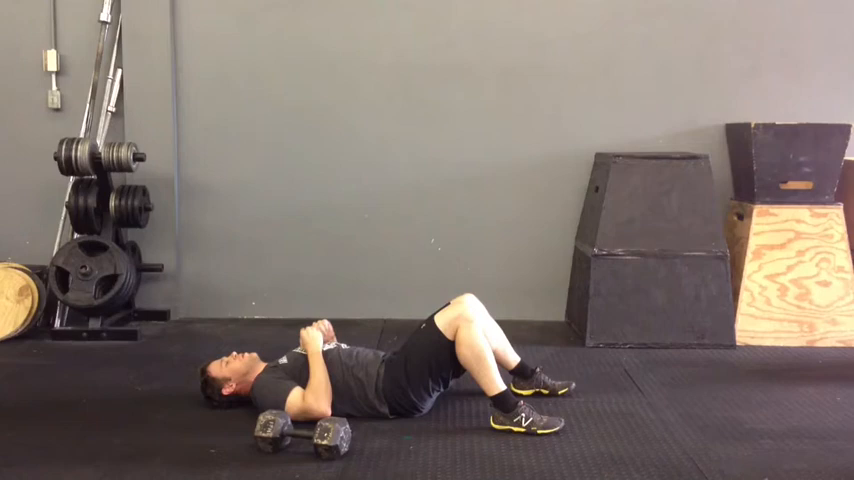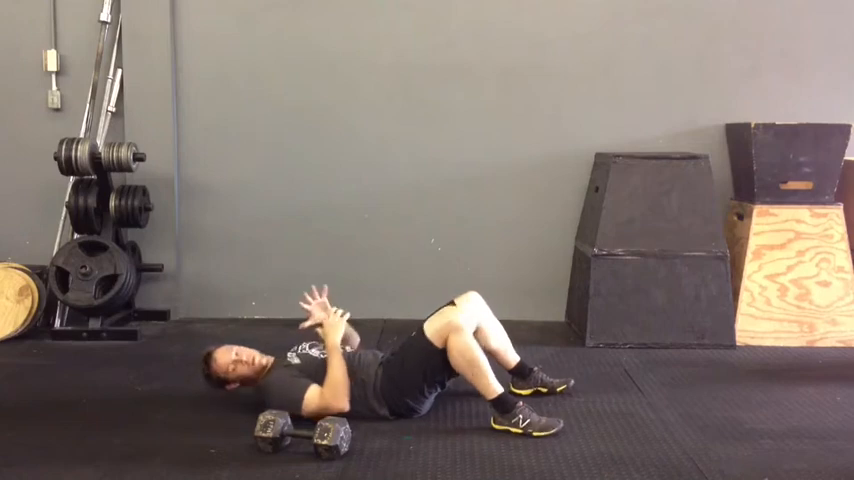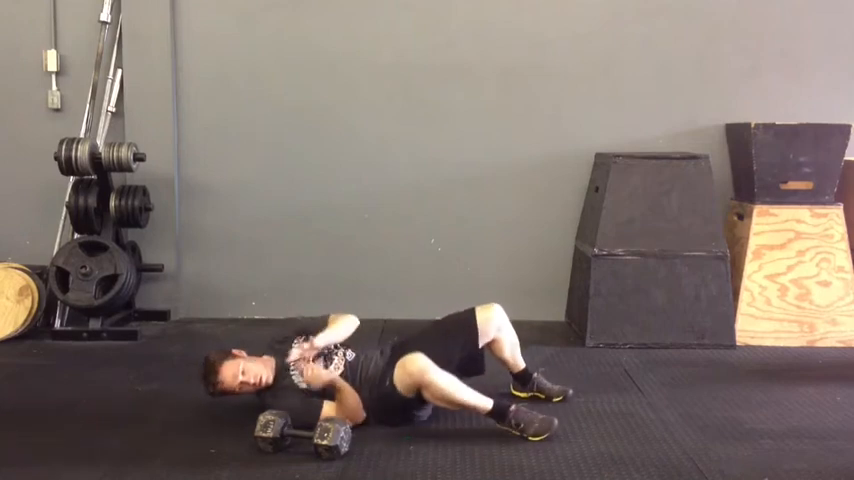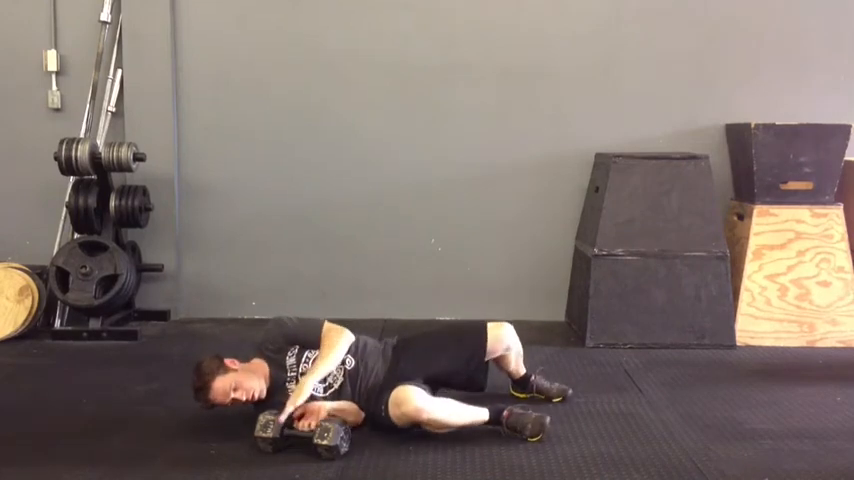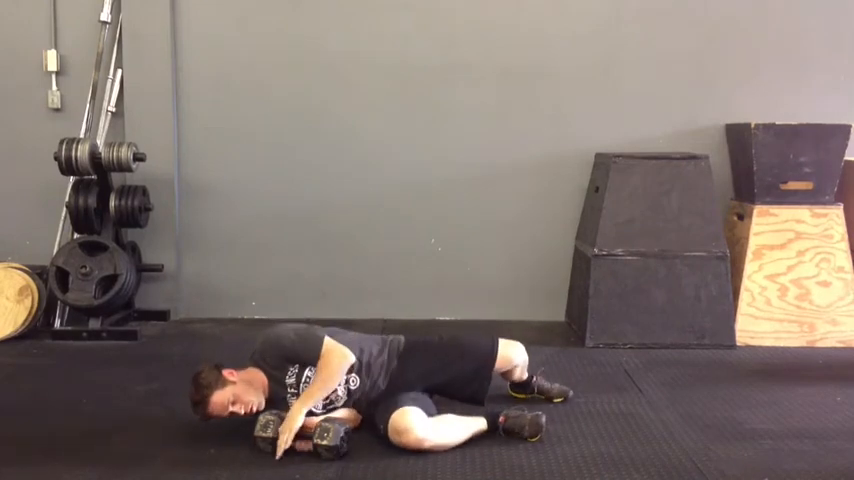
dt=0.5s
person 1, frame 1
left shoulder: (279, 370)
right shoulder: (266, 388)
right elbow: (320, 408)
left wrist: (327, 340)
right wrist: (312, 348)
left hip: (392, 366)
right hip: (399, 390)
left knee: (467, 303)
right knee: (463, 316)
left ankle: (527, 377)
right ankle: (509, 410)
person 1, frame 2
left shoulder: (288, 362)
right shoulder: (274, 386)
left elbow: (353, 346)
right elbow: (338, 404)
left wrist: (331, 322)
right wrist: (331, 341)
left hip: (391, 366)
right hip: (397, 393)
left knee: (471, 302)
right knee: (454, 322)
left ankle: (525, 376)
right ankle: (507, 411)
person 1, frame 3
left shoulder: (287, 340)
right shoulder: (281, 400)
left elbow: (350, 320)
right elbow: (355, 415)
left wrist: (319, 341)
right wrist: (333, 381)
left hip: (392, 356)
right hip: (390, 400)
left knee: (493, 316)
right knee: (417, 368)
left ankle: (525, 381)
right ankle: (504, 413)
person 1, frame 4
left shoulder: (275, 336)
right shoulder: (275, 407)
left elbow: (341, 336)
right elbow: (355, 416)
left wrist: (306, 384)
right wrist: (324, 409)
left hip: (397, 354)
right hip: (382, 398)
left knee: (503, 335)
right knee: (413, 405)
left ankle: (523, 383)
right ankle: (499, 416)
person 1, frame 5
left shoulder: (273, 344)
right shoulder: (273, 406)
left elbow: (340, 356)
right elbow: (353, 414)
left wrist: (299, 410)
right wrist: (315, 423)
left hip: (401, 358)
right hip: (382, 399)
left knee: (514, 354)
right knee: (411, 433)
left ankle: (524, 385)
right ankle: (496, 421)
